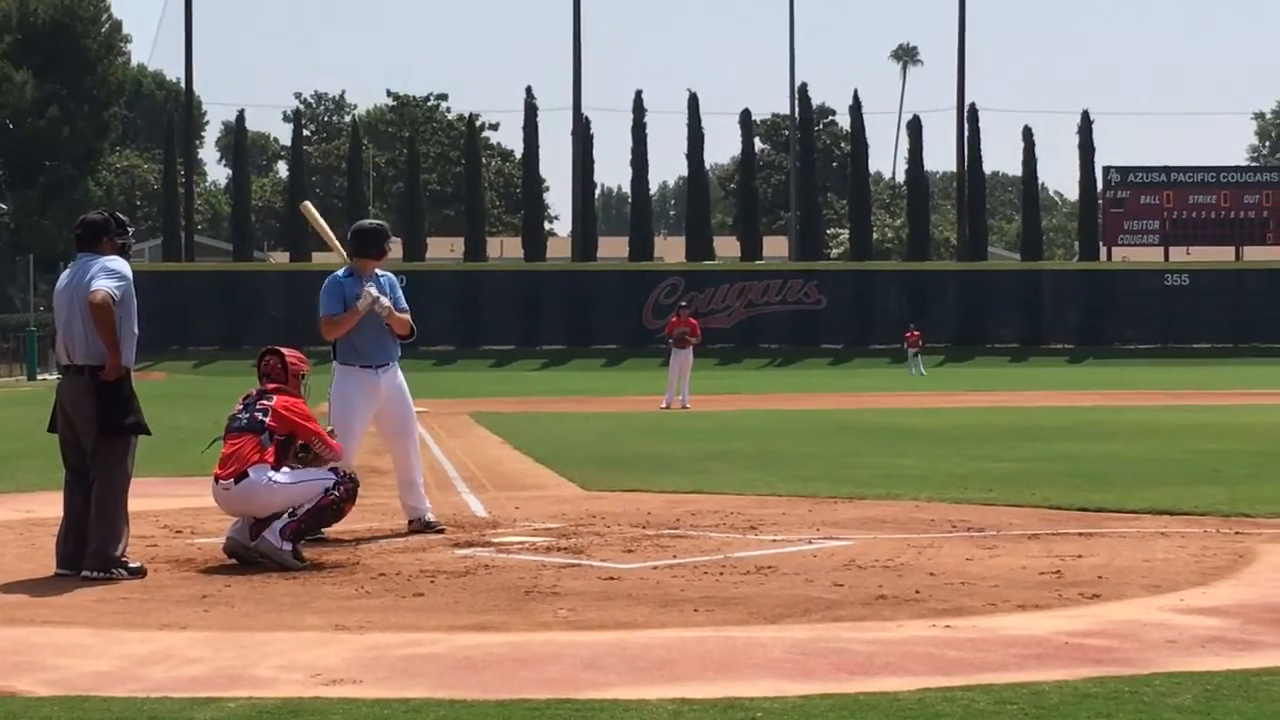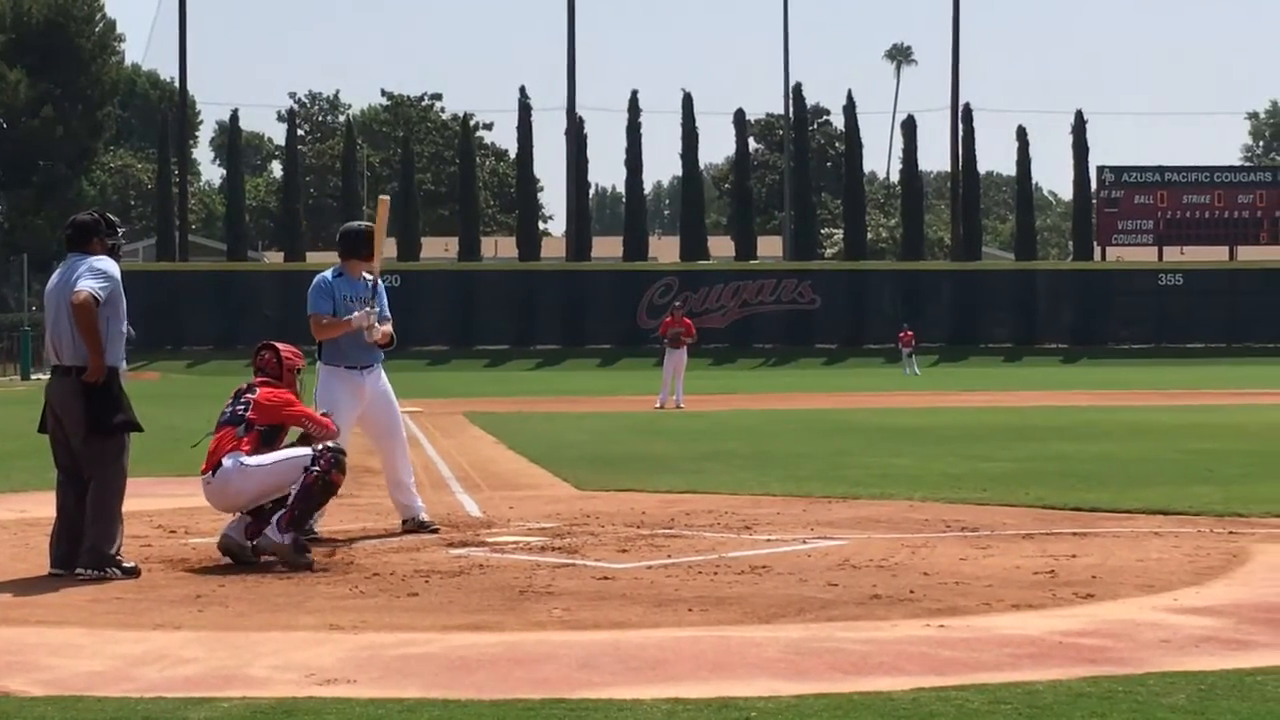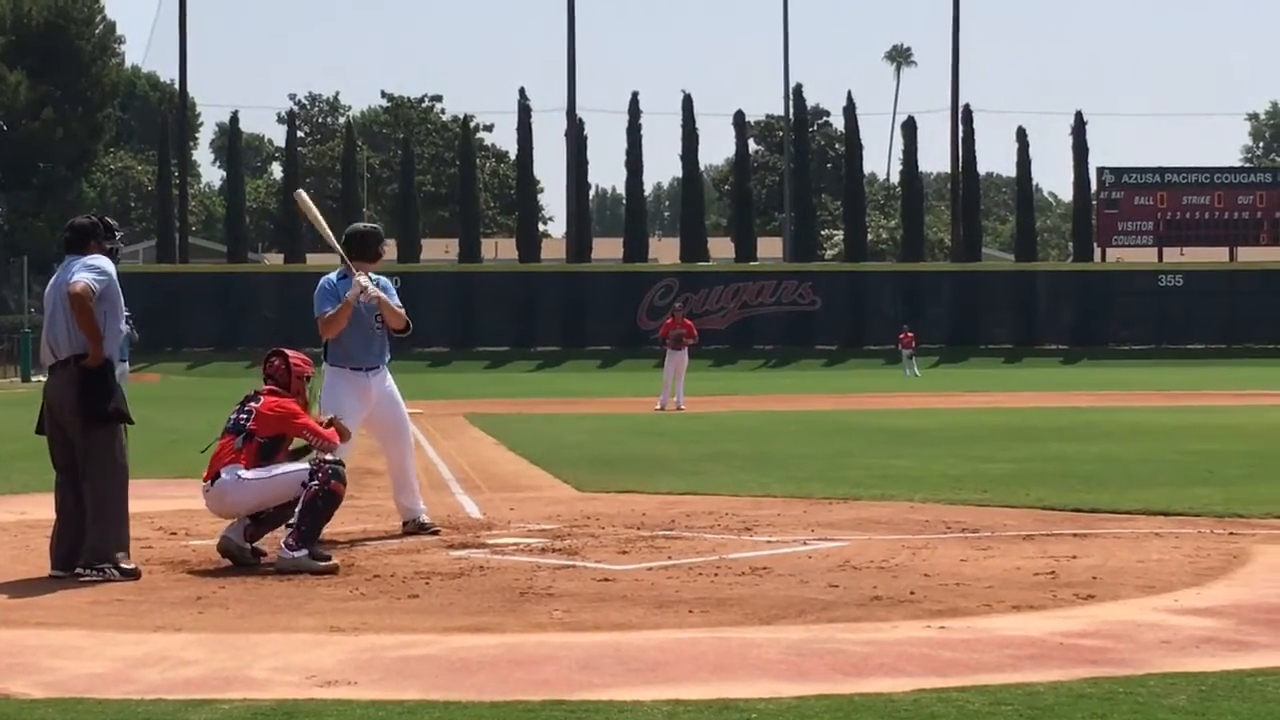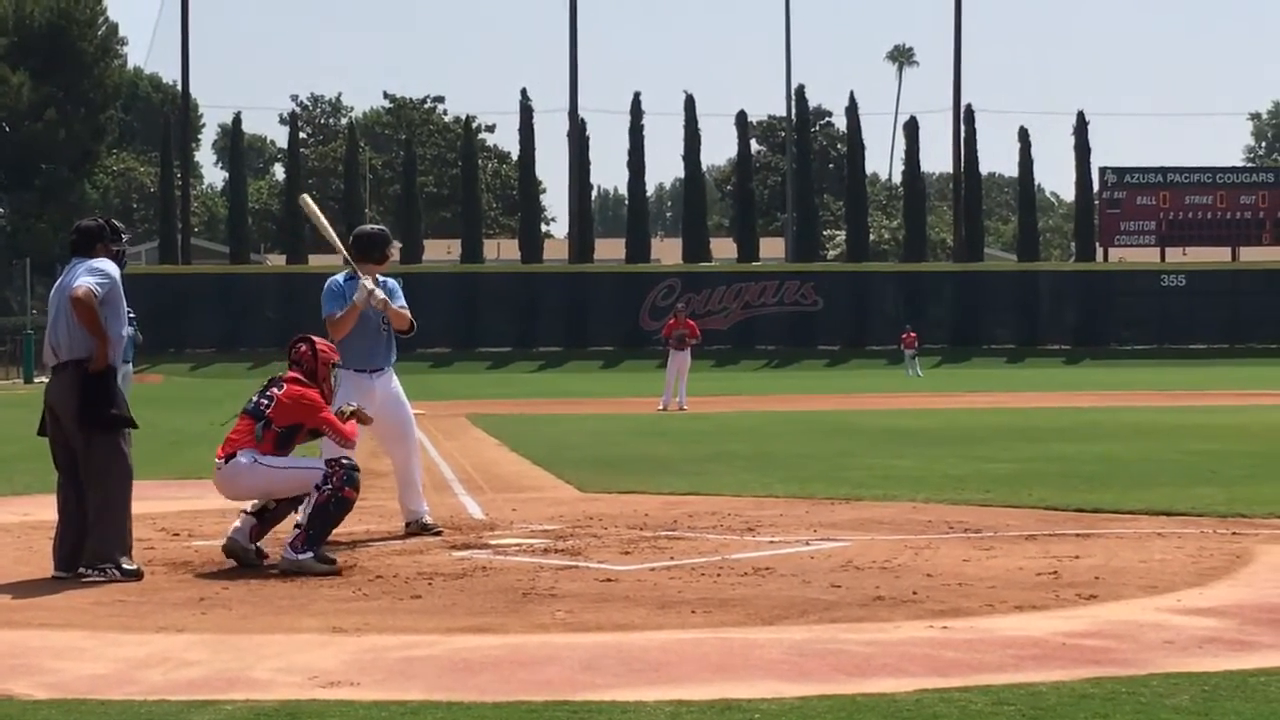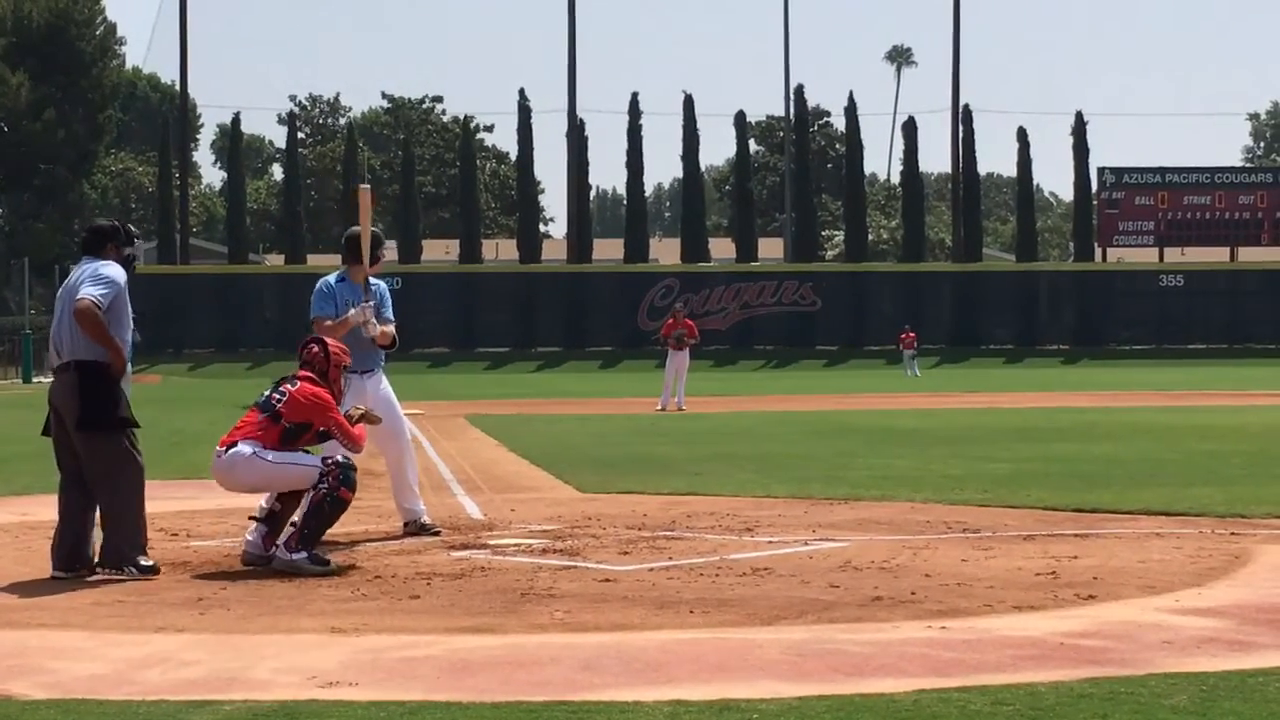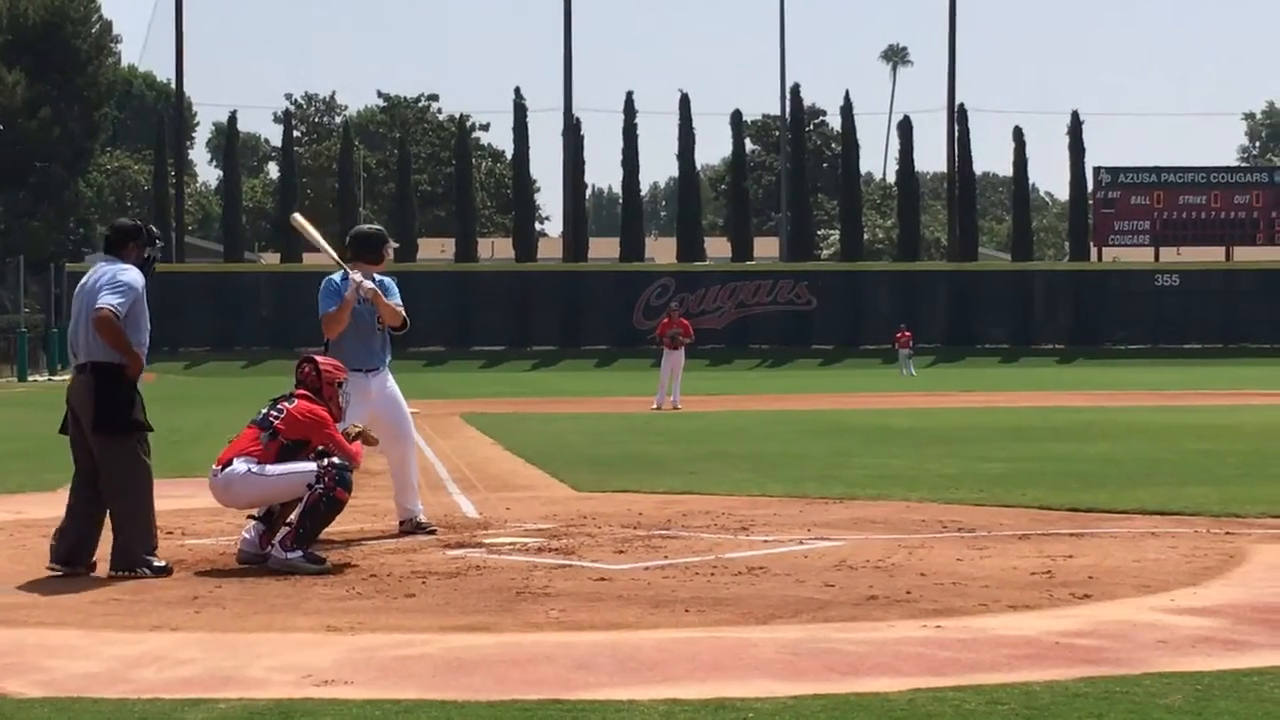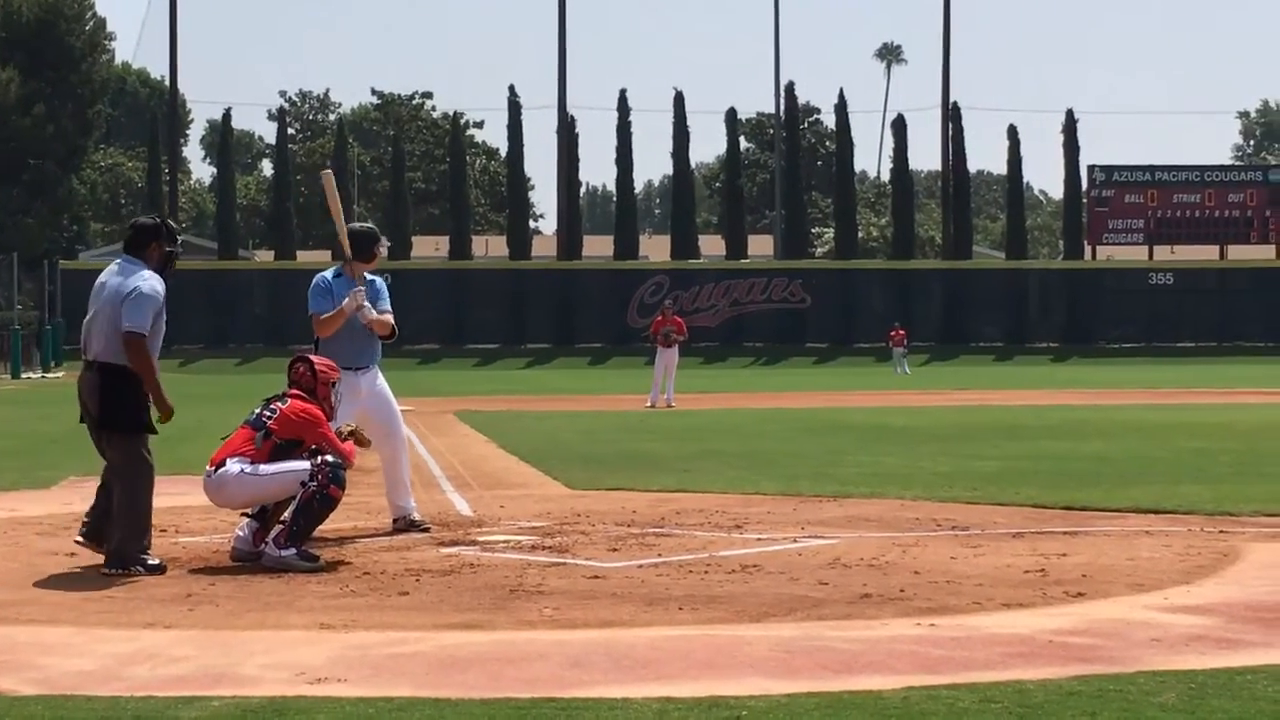
dt=0.3s
person 1, frame 1
left shoulder: (65, 277)
right shoulder: (113, 267)
left elbow: (68, 327)
right elbow: (99, 301)
right wrist: (115, 355)
left hip: (70, 383)
right hip: (104, 384)
left knee: (78, 474)
right knee: (110, 474)
left ankle: (72, 556)
right ankle: (104, 559)
person 1, frame 2
left shoulder: (56, 277)
right shoulder: (101, 267)
left elbow: (62, 326)
right elbow: (81, 302)
right wrist: (98, 358)
left hip: (60, 383)
right hip: (93, 384)
left knee: (71, 474)
right knee: (107, 472)
left ankle: (65, 555)
right ankle: (98, 558)
person 1, frame 3
left shoulder: (57, 278)
right shoulder: (98, 265)
right elbow: (79, 293)
right wrist: (97, 344)
left hip: (57, 381)
right hip: (89, 380)
left knee: (71, 473)
right knee: (107, 472)
left ankle: (66, 557)
right ankle: (102, 559)
person 1, frame 4
left shoulder: (63, 279)
right shoulder: (102, 268)
right elbow: (81, 298)
right wrist: (103, 343)
left hip: (60, 383)
right hip: (90, 382)
left knee: (73, 475)
right knee: (111, 473)
left ankle: (70, 558)
right ankle: (105, 558)
person 1, frame 5
left shoulder: (74, 277)
right shoulder: (109, 272)
right elbow: (84, 311)
right wrist: (116, 352)
left hip: (65, 382)
right hip: (92, 383)
left knee: (76, 476)
right knee: (121, 469)
left ankle: (70, 558)
right ankle: (123, 555)
person 1, frame 6
left shoulder: (91, 276)
right shoulder: (127, 276)
left elbow: (93, 321)
right elbow: (104, 317)
right wrist: (134, 357)
left hip: (83, 382)
right hip: (110, 384)
left knee: (89, 474)
right knee: (131, 472)
left ankle: (70, 553)
right ankle: (134, 557)
person 1, frame 7
left shoulder: (110, 274)
right shoulder: (148, 284)
right elbow: (133, 343)
right wrist: (157, 395)
left hip: (95, 378)
right hip: (117, 385)
left knee: (121, 464)
right knee: (135, 468)
left ankle: (97, 531)
right ankle: (126, 555)
person 2, frame 1
left shoulder: (388, 281)
right shoulder: (337, 283)
left elbow: (407, 330)
right elbow: (329, 332)
left wrist: (389, 311)
right wrist: (361, 307)
left hip: (390, 375)
right hip: (352, 377)
left knee: (407, 444)
right knee: (341, 451)
left ankle: (419, 513)
person 2, frame 2
left shoulder: (374, 285)
right shoulder: (325, 283)
left elbow: (388, 336)
right elbow: (319, 331)
left wrist: (378, 332)
right wrist: (354, 320)
left hip: (374, 376)
right hip: (337, 378)
left knee: (395, 443)
left ankle: (411, 512)
person 2, frame 3
left shoulder: (382, 284)
right shoulder: (331, 284)
left elbow: (402, 326)
right elbow: (327, 331)
left wrist: (379, 298)
right wrist: (351, 297)
left hip: (380, 378)
right hip: (343, 379)
left knee: (401, 444)
right knee: (331, 452)
left ankle: (413, 515)
person 2, frame 4
left shoulder: (389, 286)
right shoulder: (337, 286)
left elbow: (406, 326)
right elbow: (335, 332)
left wrist: (383, 302)
right wrist: (359, 300)
left hip: (385, 380)
right hip: (349, 381)
left knee: (407, 445)
right knee: (336, 453)
left ankle: (416, 516)
person 2, frame 5
left shoulder: (379, 289)
right shoulder: (327, 287)
left elbow: (390, 339)
right elbow: (322, 333)
left wrist: (376, 328)
right wrist: (352, 316)
left hip: (375, 380)
left knee: (400, 444)
right knee: (329, 453)
left ankle: (414, 515)
person 2, frame 6
left shoulder: (385, 284)
right shoulder: (334, 284)
left elbow: (399, 322)
right elbow: (330, 330)
left wrist: (376, 295)
right wrist: (350, 296)
left hip: (380, 379)
right hip: (345, 380)
left knee: (404, 442)
left ankle: (411, 515)
person 2, frame 7
left shoulder: (376, 285)
right shoulder: (324, 282)
left elbow: (389, 329)
right elbow: (320, 329)
left wrist: (373, 317)
right wrist: (347, 307)
left hip: (370, 377)
left knee: (395, 440)
left ankle: (404, 512)
person 3, frame 1
left shoulder: (247, 402)
right shoulder: (290, 404)
right elbow: (334, 452)
left wrist: (296, 454)
left hip: (223, 492)
right hip: (253, 486)
left knee: (291, 485)
right knee: (345, 485)
left ankle: (241, 535)
right ankle: (281, 538)
person 3, frame 2
left shoulder: (243, 396)
right shoulder: (277, 396)
right elbow: (328, 431)
left wrist: (300, 443)
right wrist: (323, 421)
left hip: (214, 487)
right hip: (234, 474)
left knee: (294, 486)
right knee: (331, 458)
left ankle: (238, 534)
right ankle: (281, 533)
person 3, frame 3
left shoulder: (254, 402)
right shoulder: (282, 406)
right elbow: (329, 444)
left wrist: (309, 446)
right wrist: (331, 428)
left hip: (216, 491)
right hip: (234, 486)
left knee: (296, 489)
right knee: (330, 473)
left ankle: (237, 537)
right ankle: (295, 549)
person 3, frame 4
left shoulder: (276, 387)
right shoulder: (305, 395)
right elbow: (348, 441)
left wrist: (330, 424)
right wrist: (350, 419)
left hip: (227, 471)
right hip: (244, 468)
left knee: (301, 483)
right knee: (345, 474)
left ankle: (244, 535)
right ankle: (300, 551)
person 3, frame 5
left shoulder: (290, 386)
right shoulder: (317, 394)
right elbow: (356, 444)
left wrist: (342, 424)
right wrist: (357, 423)
left hip: (226, 460)
right hip: (244, 460)
left knee: (300, 466)
right knee: (341, 474)
left ankle: (259, 543)
right ankle: (294, 551)
person 3, frame 6
left shoulder: (288, 404)
right shoulder: (314, 412)
left elbow: (296, 452)
right elbow: (353, 460)
left wrist: (340, 441)
right wrist: (355, 441)
left hip: (224, 478)
right hip: (241, 477)
left knee: (299, 476)
right knee: (337, 477)
left ankle: (255, 543)
right ankle: (289, 551)
person 3, frame 7
left shoulder: (280, 403)
right shoulder: (306, 411)
left elbow: (288, 453)
right elbow: (346, 459)
left wrist: (334, 440)
right wrist: (346, 440)
left hip: (219, 478)
right hip: (235, 478)
left knee: (293, 475)
right knee: (330, 473)
left ankle: (248, 540)
right ankle: (284, 549)
